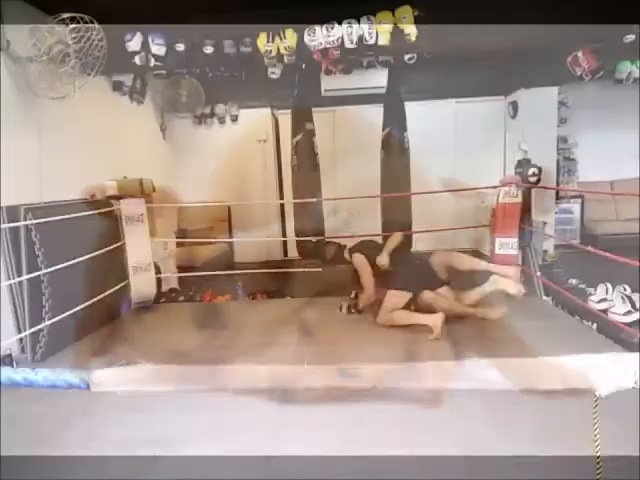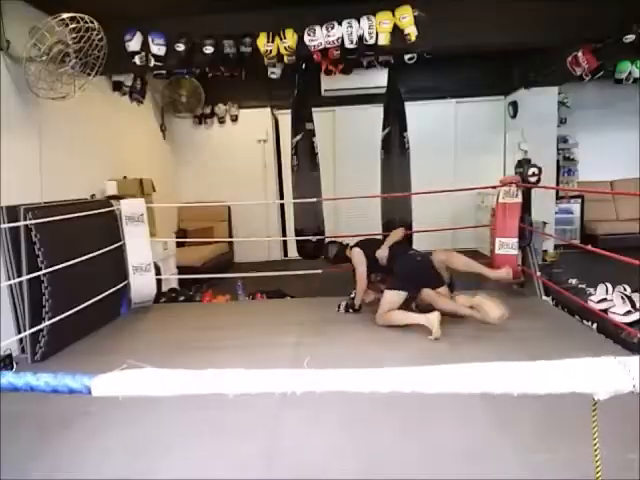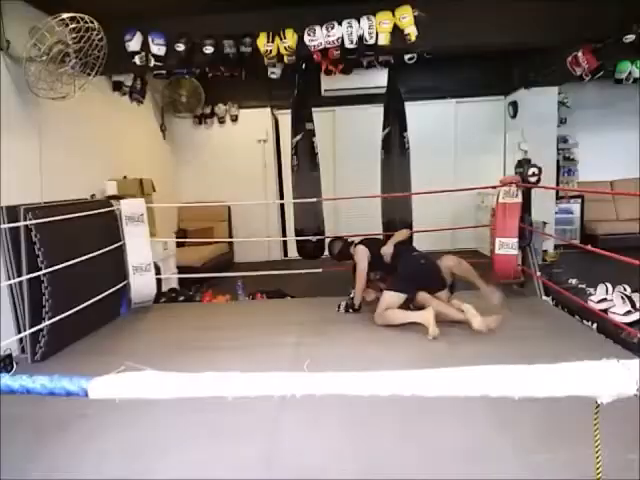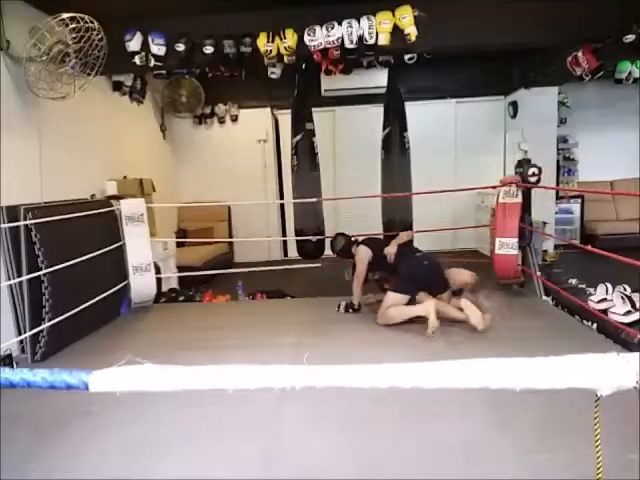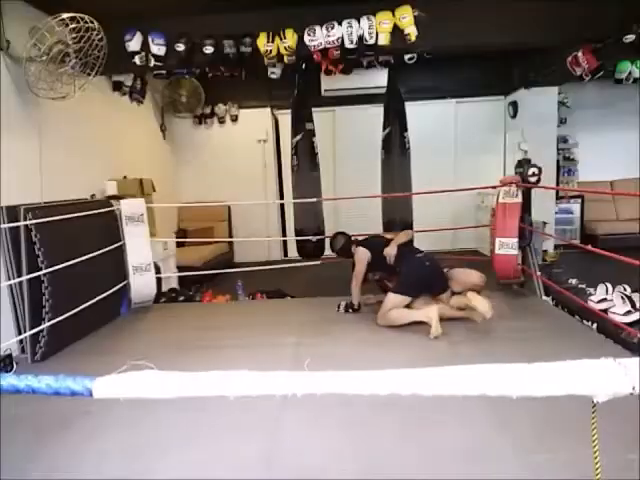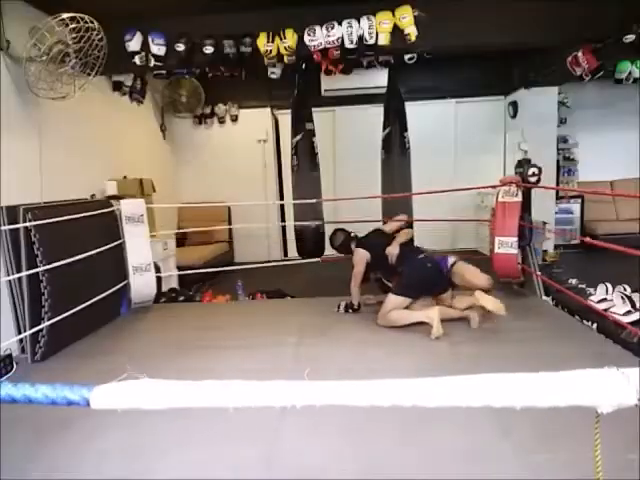
dt=0.1s
person 1, frame 1
left shoulder: (356, 256)
right shoulder: (364, 246)
left elbow: (370, 290)
left wrist: (358, 305)
left hip: (407, 270)
right hip: (421, 262)
left knee: (384, 317)
left ankle: (431, 318)
person 1, frame 2
left shoulder: (356, 253)
right shoulder: (366, 244)
left elbow: (362, 282)
left wrist: (355, 304)
left hip: (406, 267)
right hip: (421, 260)
left knee: (382, 317)
left ankle: (427, 319)
person 1, frame 3
left shoulder: (360, 250)
right shoulder: (373, 243)
left elbow: (361, 281)
right elbow: (405, 233)
left wrist: (355, 303)
left hip: (409, 270)
right hip: (425, 262)
left knee: (381, 317)
left ankle: (424, 316)
person 1, frame 4
left shoulder: (362, 250)
right shoulder: (374, 242)
left elbow: (358, 280)
right elbow: (408, 234)
left wrist: (354, 304)
left hip: (411, 270)
right hip: (428, 263)
left knee: (383, 317)
right knee: (448, 303)
person 1, frame 5
left shoulder: (360, 251)
right shoulder: (377, 239)
left elbow: (356, 282)
right elbow: (408, 234)
left wrist: (355, 304)
left hip: (412, 271)
right hip: (428, 264)
left knee: (383, 318)
left ankle: (427, 314)
right ankle: (469, 299)
person 1, frame 6
left shoulder: (360, 252)
right shoulder: (377, 233)
left elbow: (355, 282)
right elbow: (407, 230)
left wrist: (354, 304)
left hip: (414, 271)
right hip: (431, 263)
left knee: (384, 318)
right knee: (450, 303)
left ankle: (429, 315)
right ankle: (476, 298)
